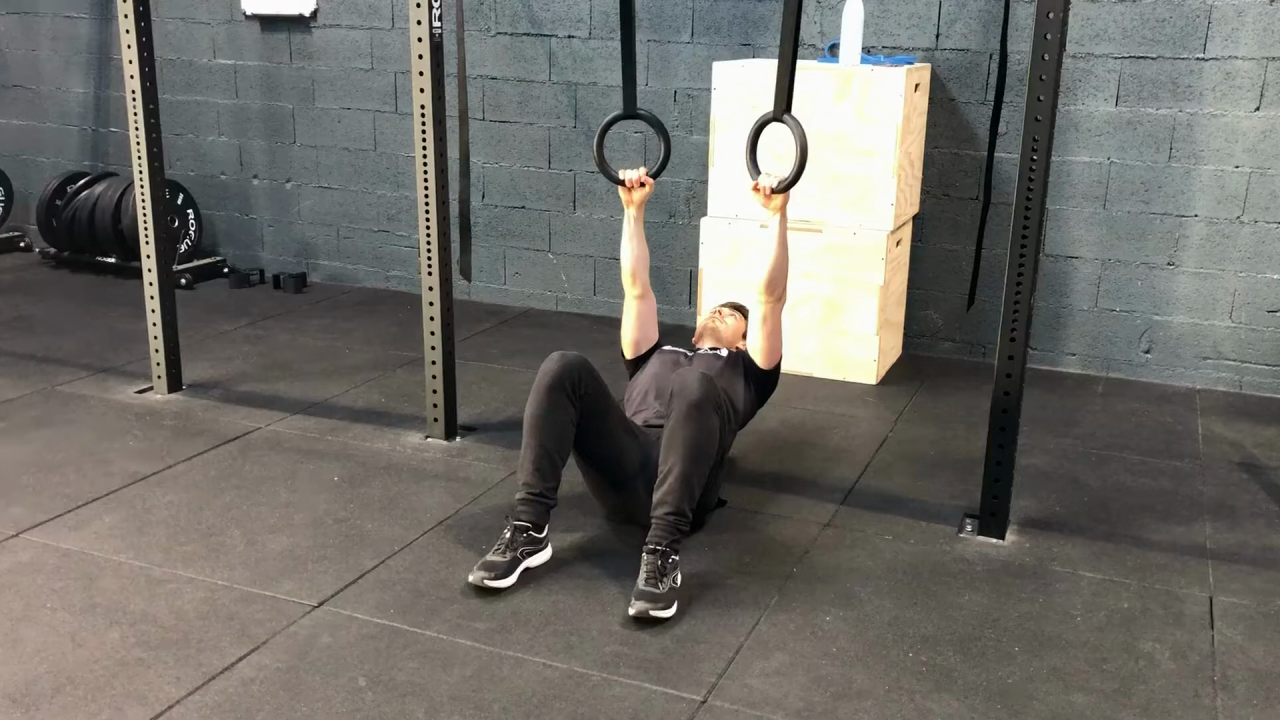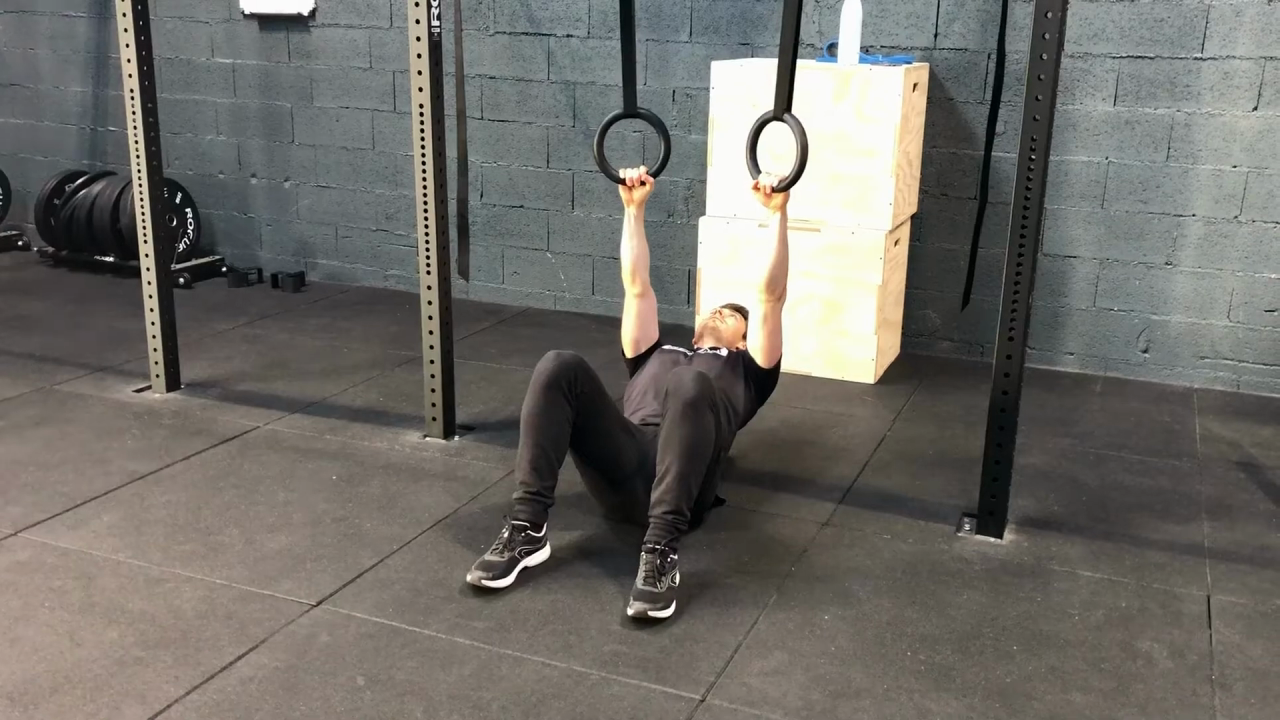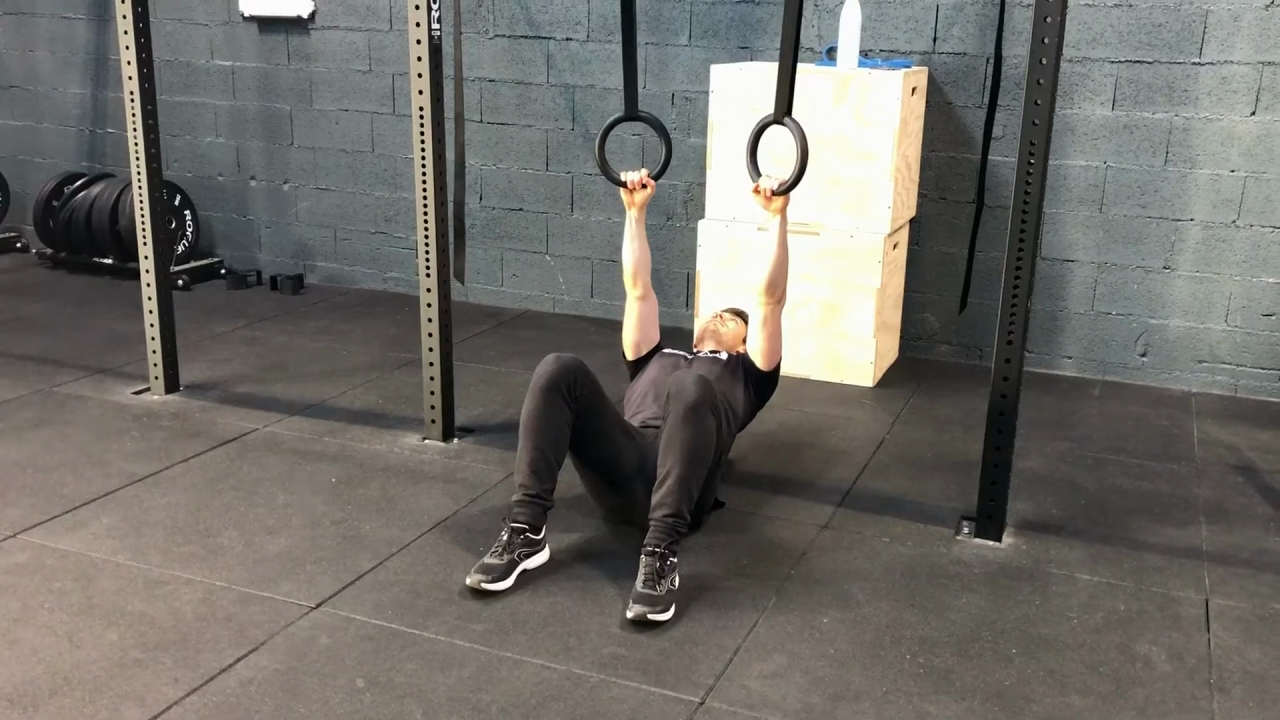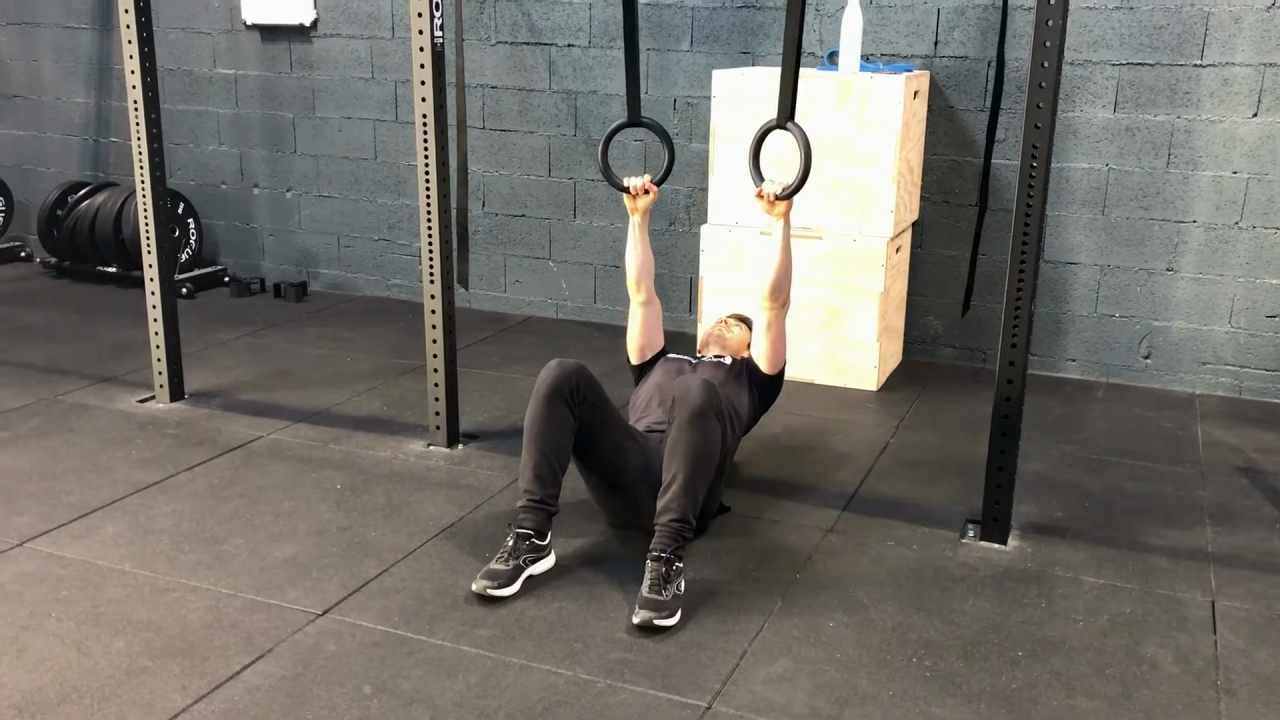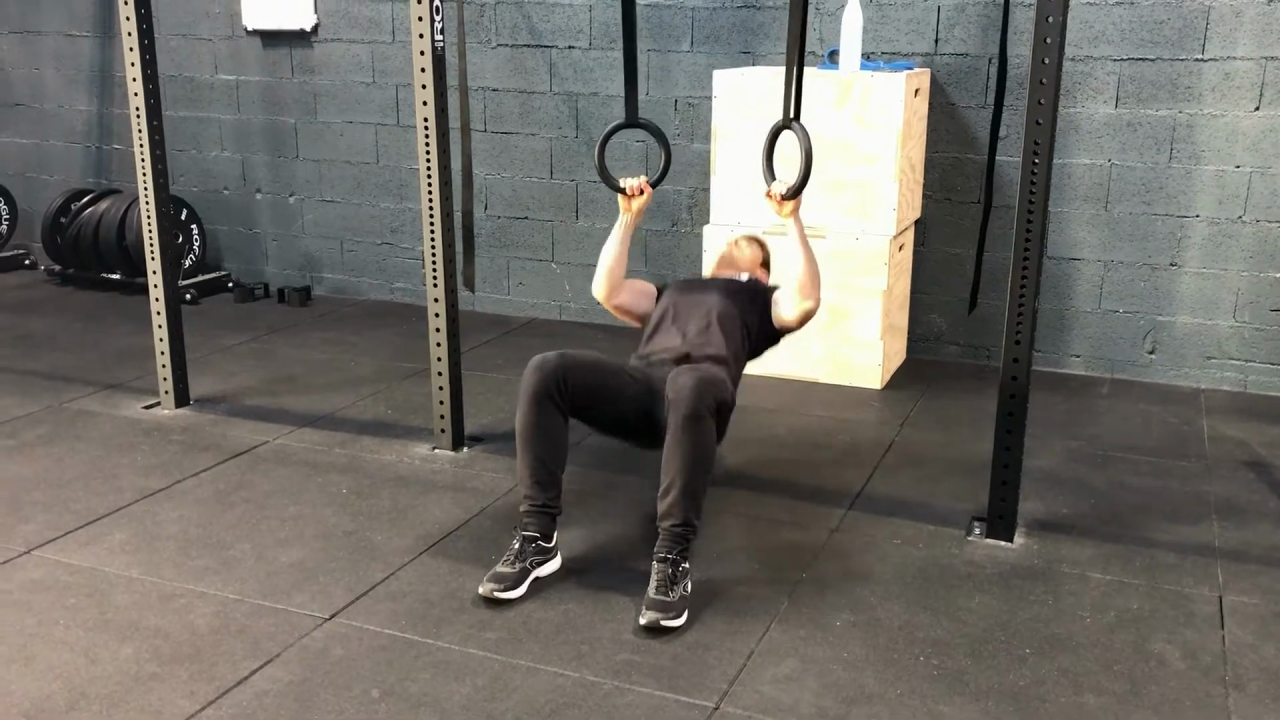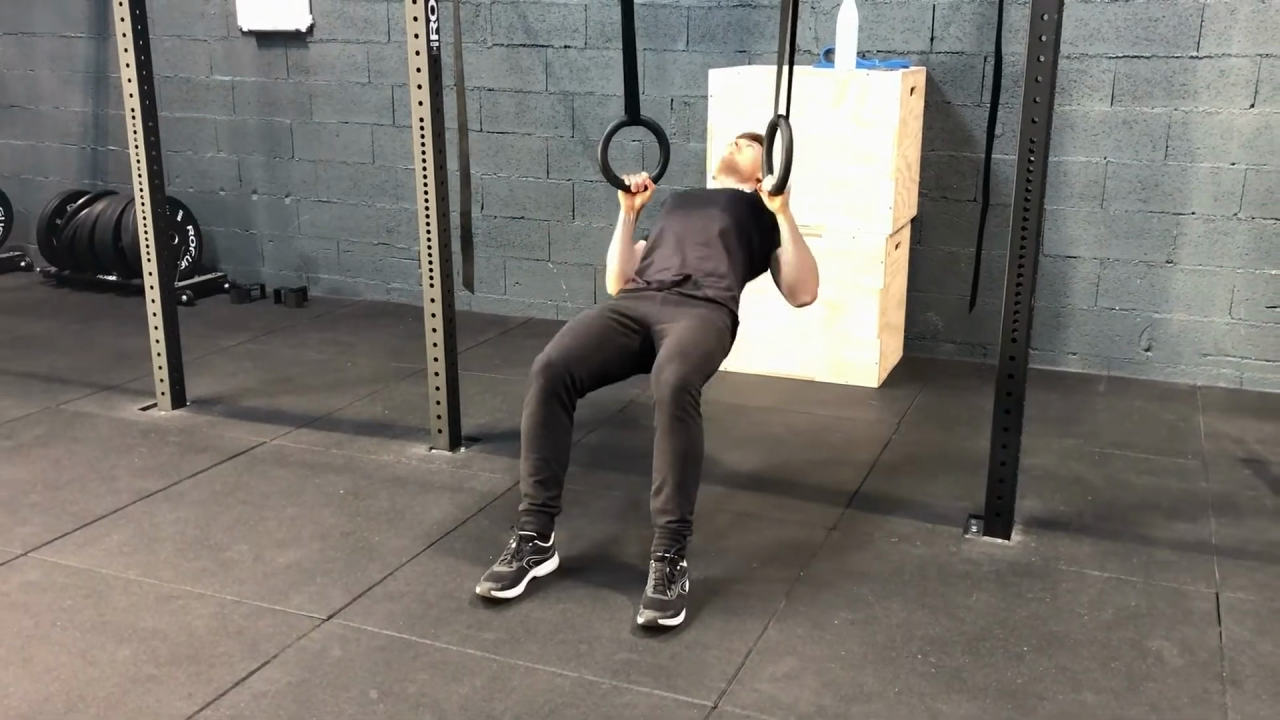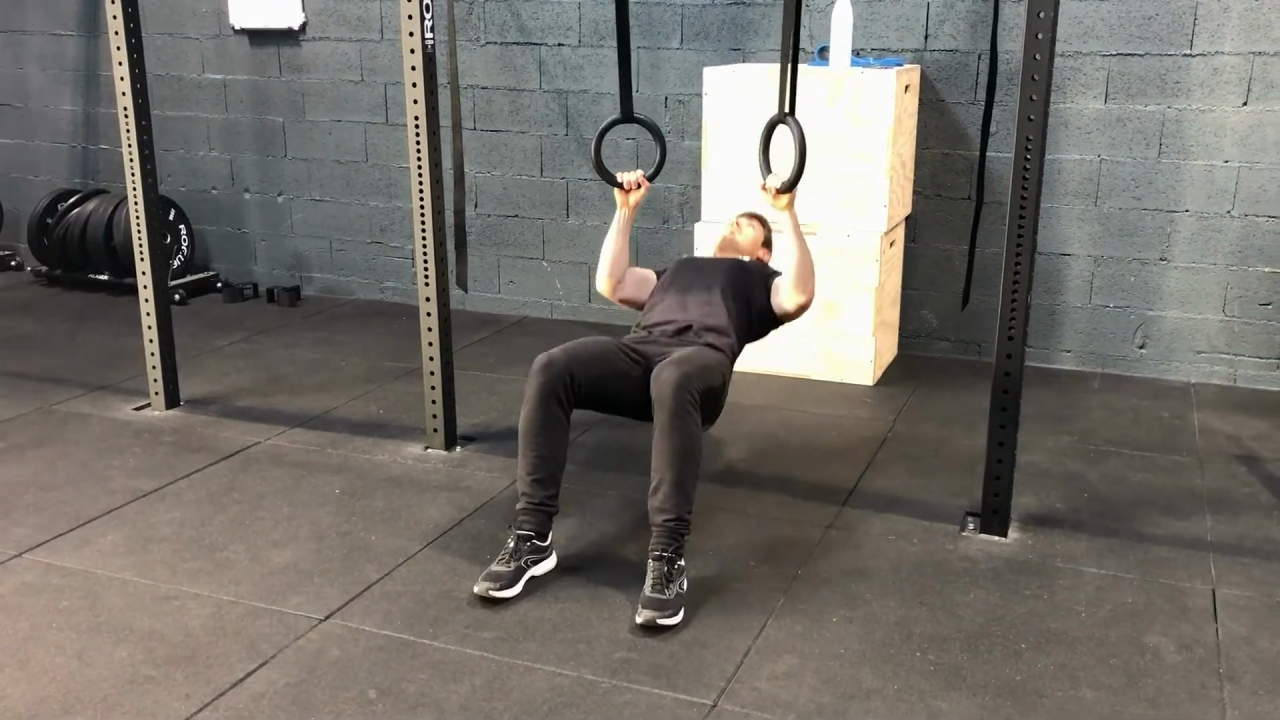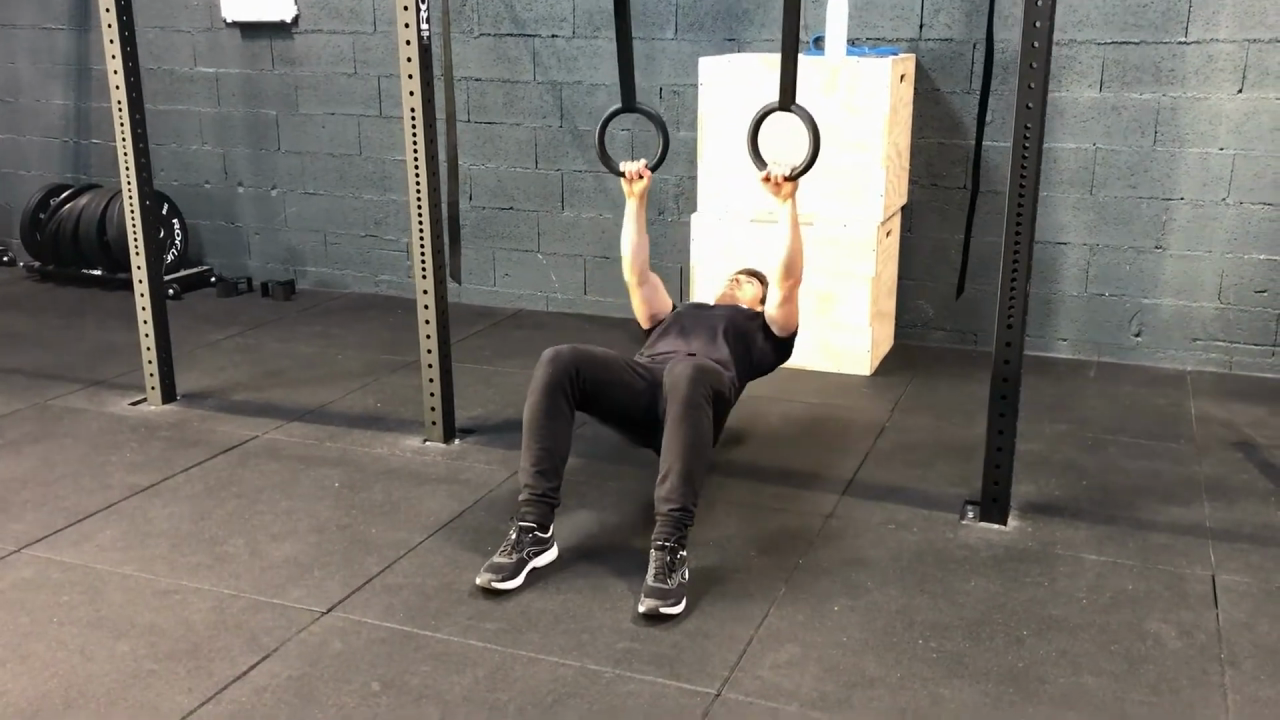
dt=0.4s
person 1, frame 1
left shoulder: (746, 370)
right shoulder: (655, 356)
left elbow: (770, 298)
right elbow: (637, 288)
left wrist: (776, 214)
right wrist: (633, 208)
left hip: (684, 478)
right hip: (622, 469)
left knee: (695, 385)
right knee: (563, 368)
left ankle: (662, 551)
right ankle: (528, 528)
person 1, frame 2
left shoulder: (746, 369)
right shoulder: (655, 356)
left elbow: (770, 297)
right elbow: (637, 286)
left wrist: (777, 213)
right wrist: (634, 208)
left hip: (680, 473)
right hip: (621, 466)
left knee: (689, 383)
right knee: (559, 367)
left ankle: (660, 551)
right ankle: (526, 527)
person 1, frame 3
left shoulder: (746, 373)
right shoulder: (656, 358)
left elbow: (769, 300)
right elbow: (638, 289)
left wrist: (777, 216)
right wrist: (636, 210)
left hip: (681, 472)
right hip: (620, 469)
left knee: (692, 388)
right knee: (558, 371)
left ankle: (660, 553)
right ankle: (525, 530)
person 1, frame 4
left shoulder: (751, 377)
right shoulder: (660, 363)
left elbow: (773, 305)
right elbow: (642, 295)
left wrist: (780, 221)
right wrist: (639, 216)
left hip: (684, 475)
right hip: (625, 475)
left knee: (696, 392)
right knee: (561, 376)
left ankle: (666, 560)
right ankle: (531, 536)
person 1, frame 5
left shoulder: (760, 301)
right shoulder: (675, 292)
left elbow: (805, 302)
right elbow: (607, 290)
left wrist: (791, 220)
right wrist: (629, 216)
left hip: (697, 388)
right hip: (641, 384)
left knee: (690, 389)
right knee: (545, 372)
left ankle: (672, 560)
right ankle: (536, 538)
person 1, frame 6
left shoulder: (760, 213)
right shoulder: (676, 202)
left elbow: (803, 293)
right elbow: (617, 283)
left wrist: (783, 210)
right wrist: (628, 211)
left hip: (702, 310)
right hip: (637, 303)
left knee: (674, 385)
right knee: (549, 372)
left ankle: (669, 558)
right ankle: (535, 537)
person 1, frame 7
left shoulder: (761, 279)
right shoulder: (678, 267)
left elbow: (798, 297)
right elbow: (609, 284)
left wrist: (786, 214)
right wrist: (626, 210)
left hip: (702, 355)
right hip: (640, 349)
left knee: (673, 384)
right knee: (549, 371)
left ankle: (667, 557)
right ankle: (532, 536)
person 1, frame 8
left shoulder: (763, 332)
right shoulder: (677, 314)
left elbow: (788, 281)
right elbow: (635, 273)
left wrist: (786, 203)
right wrist: (635, 199)
left hip: (701, 385)
right hip: (642, 382)
left knee: (686, 376)
right knee: (556, 364)
left ankle: (669, 548)
right ankle: (534, 528)
